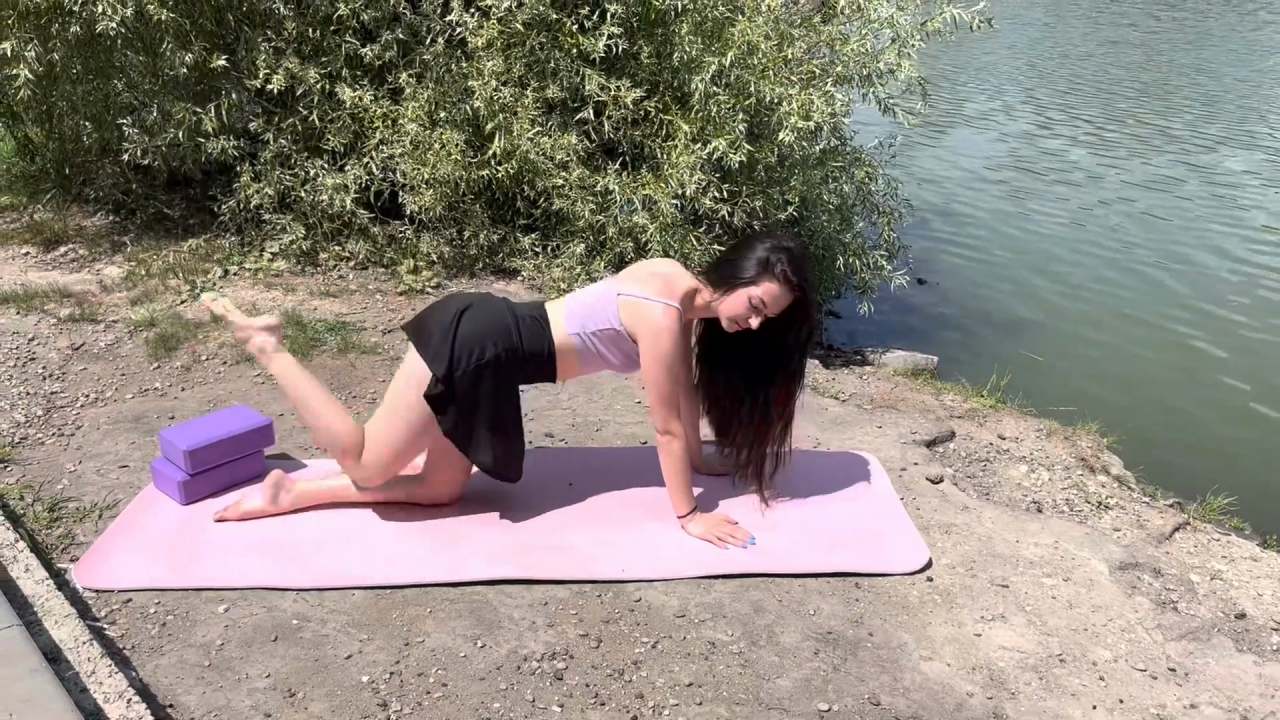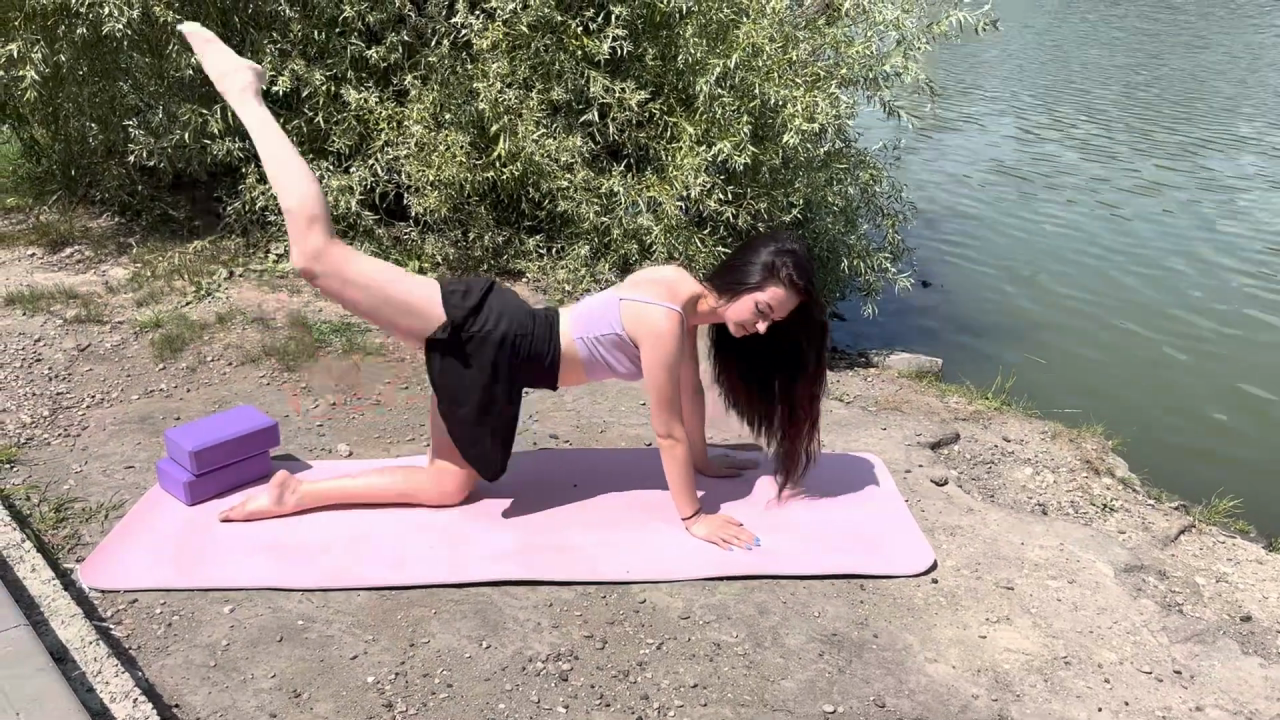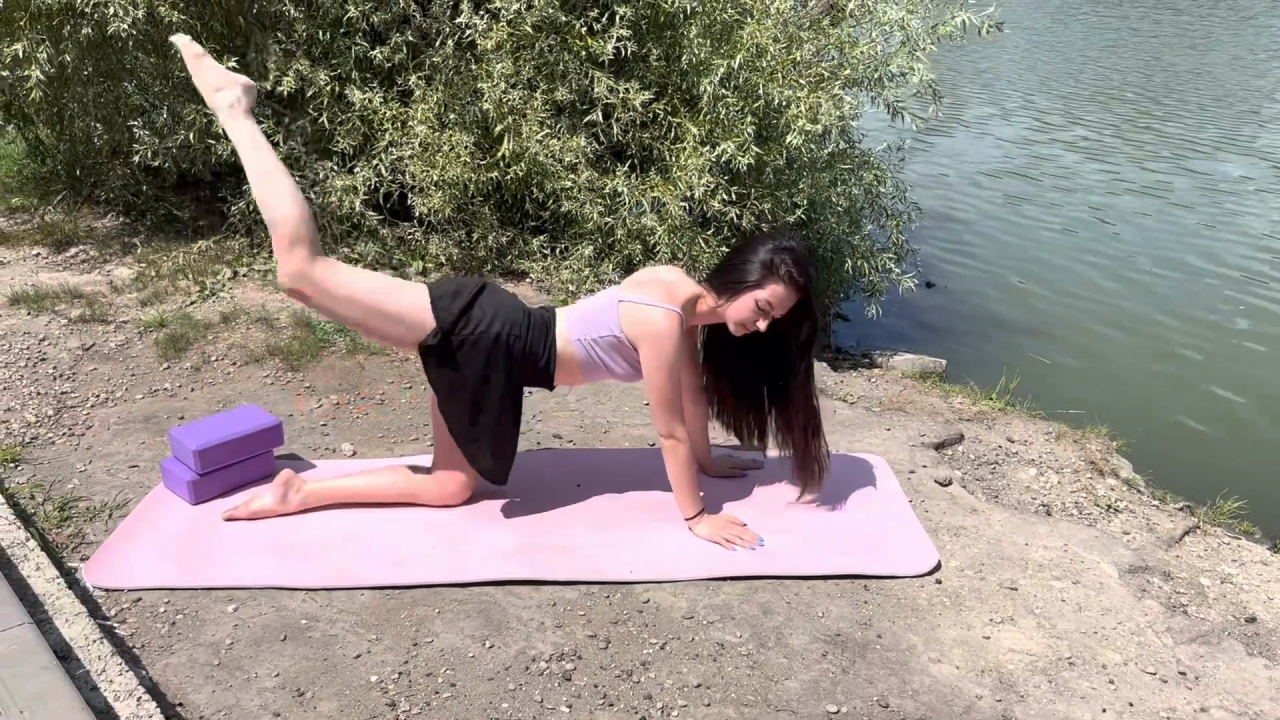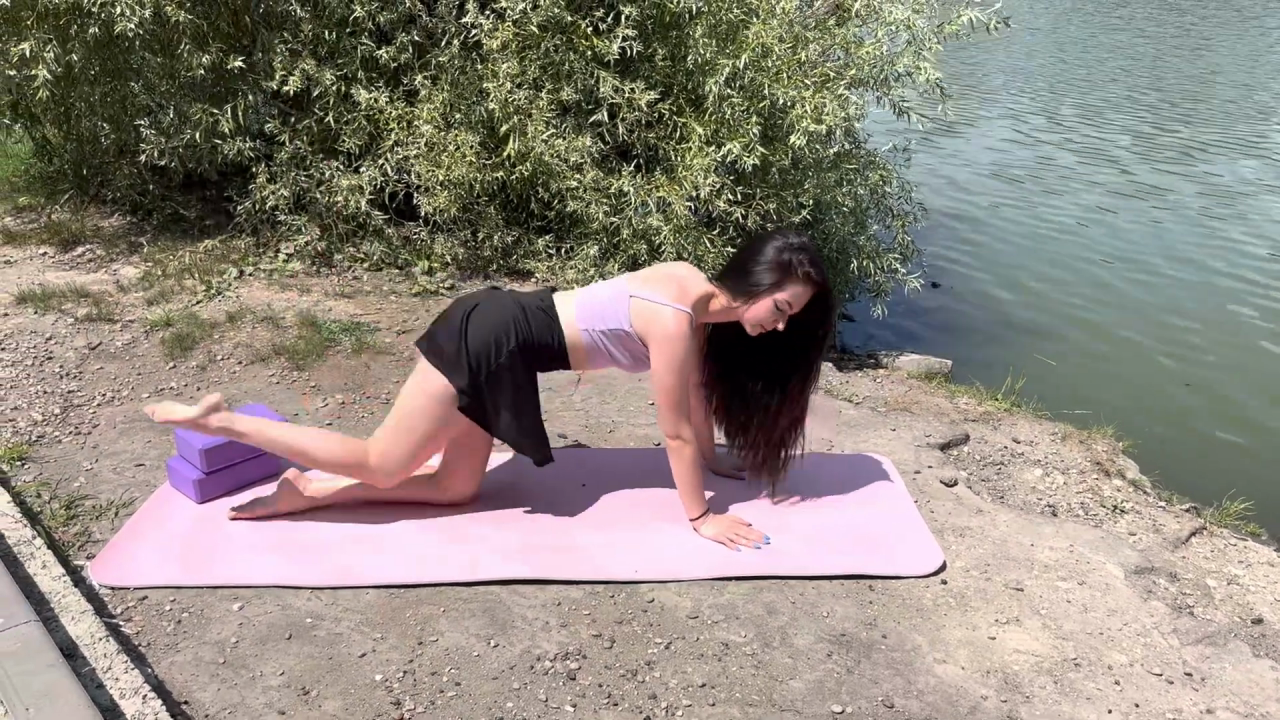
dt=0.3s
person 1, frame 1
left shoulder: (681, 284)
right shoulder: (665, 315)
left elbow: (685, 388)
right elbow: (667, 425)
left wrist: (699, 458)
right wrist: (688, 513)
left hip: (484, 329)
right hip: (477, 345)
left knee: (441, 485)
right knee: (369, 465)
left ankle: (290, 491)
right ankle: (265, 344)
person 1, frame 2
left shoulder: (682, 289)
right shoulder: (666, 319)
left elbow: (685, 401)
right elbow: (669, 430)
left wrist: (702, 463)
right wrist: (690, 514)
left hip: (492, 355)
right hip: (483, 336)
left knee: (446, 487)
right knee: (315, 251)
left ankle: (293, 494)
right ankle: (243, 89)
person 1, frame 3
left shoulder: (684, 292)
right shoulder: (665, 323)
left elbow: (692, 393)
right elbow: (670, 432)
left wrist: (706, 460)
right wrist: (695, 516)
left hip: (490, 362)
right hip: (480, 336)
left knee: (452, 488)
right knee: (301, 268)
left ankle: (296, 492)
right ankle: (233, 108)
person 1, frame 4
left shoulder: (695, 285)
right shoulder: (673, 312)
left elbow: (693, 390)
right elbow: (673, 428)
left wrist: (711, 462)
right wrist: (696, 516)
left hip: (501, 324)
right hip: (491, 341)
left knee: (457, 484)
right knee: (381, 462)
left ankle: (306, 487)
right ankle: (218, 420)
